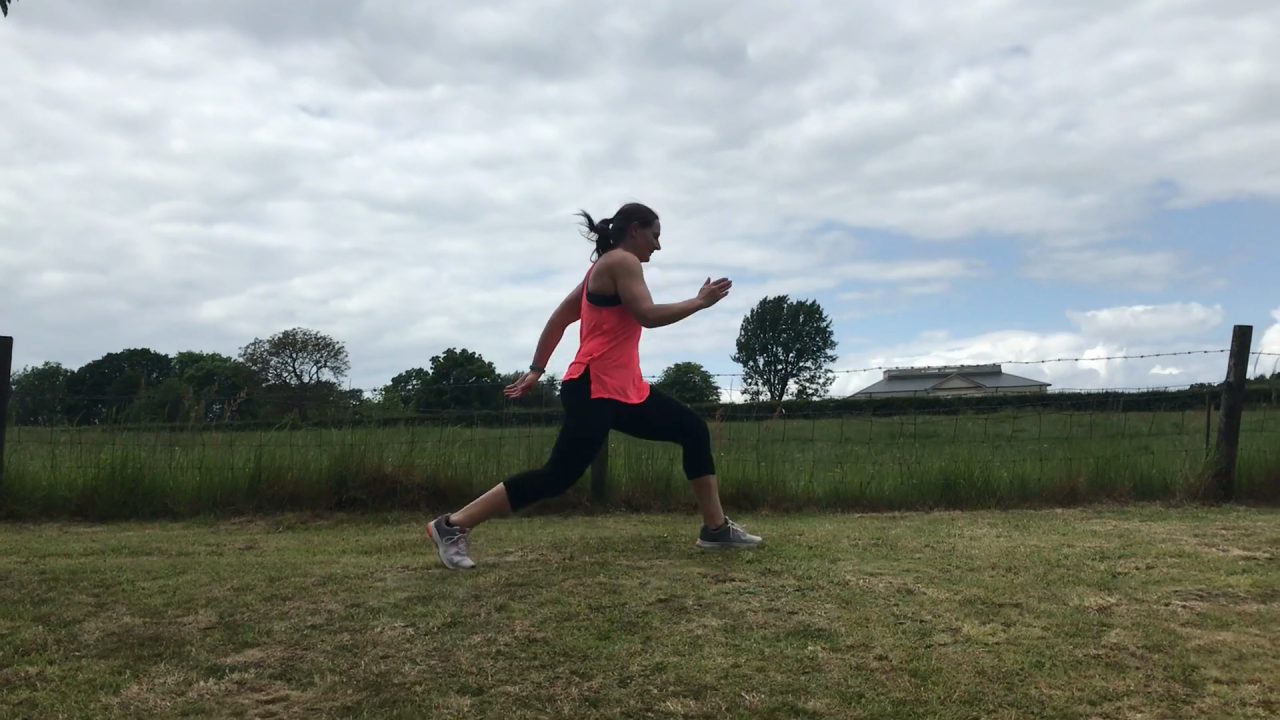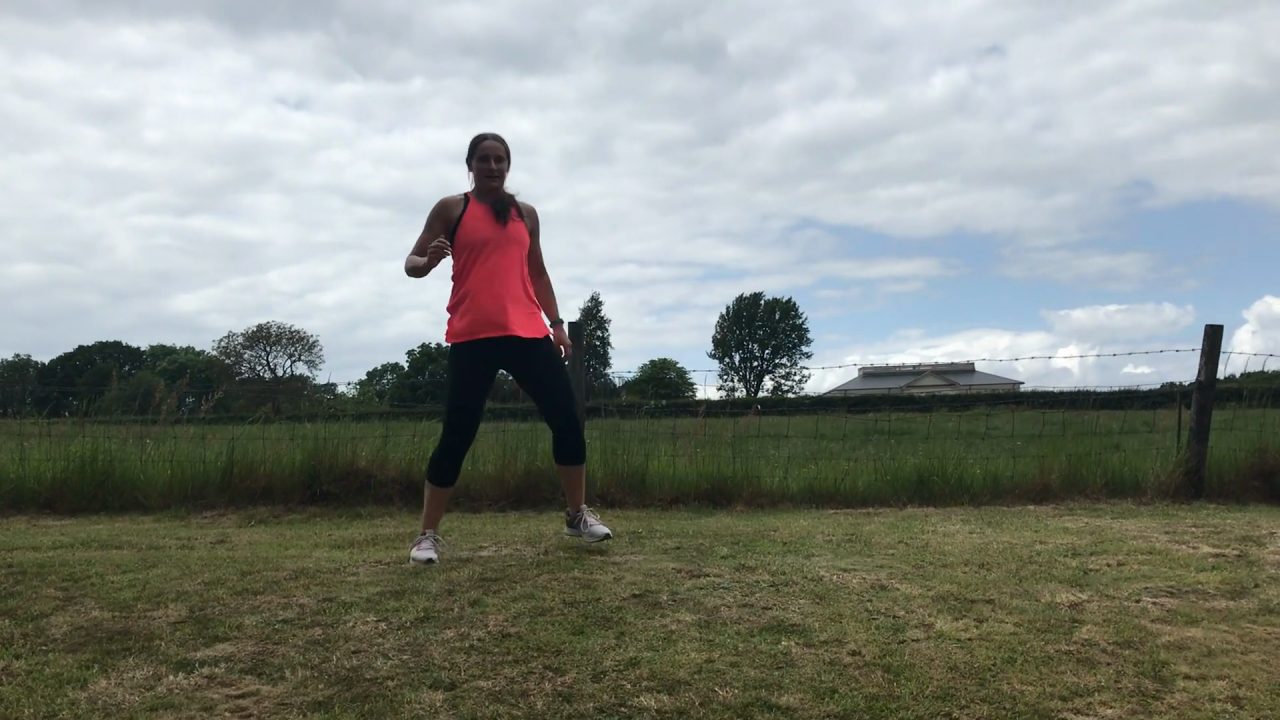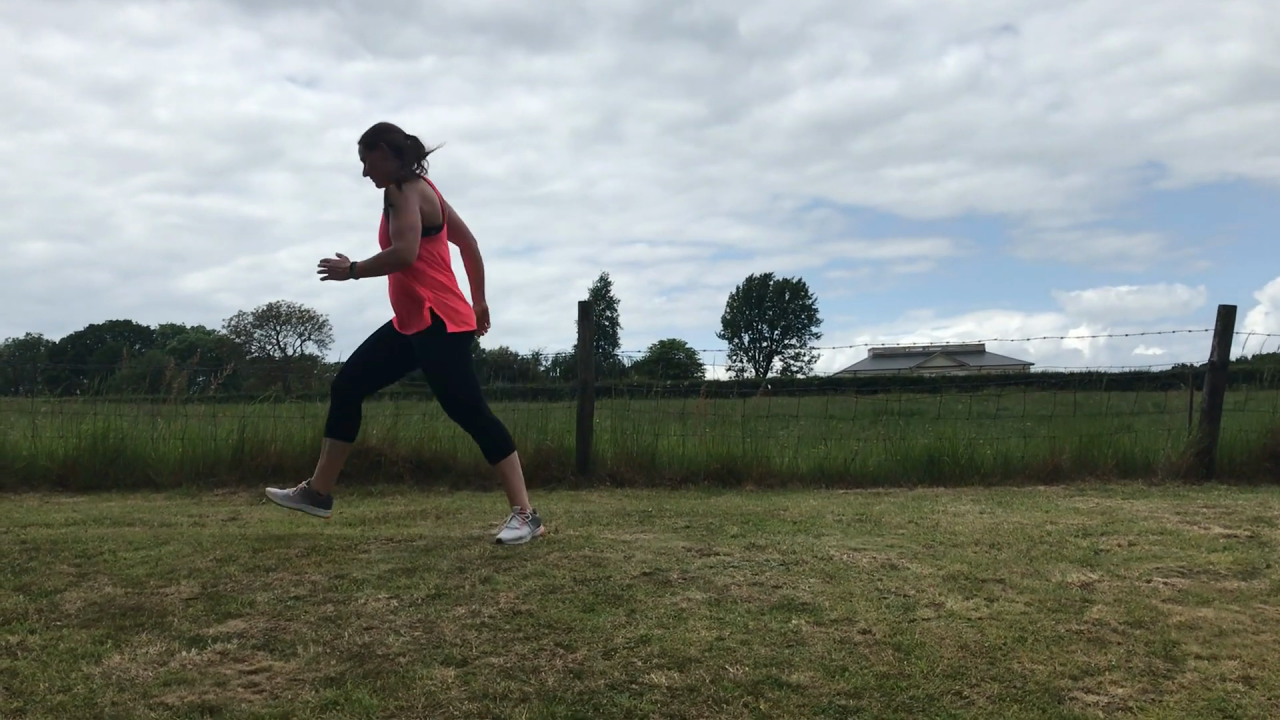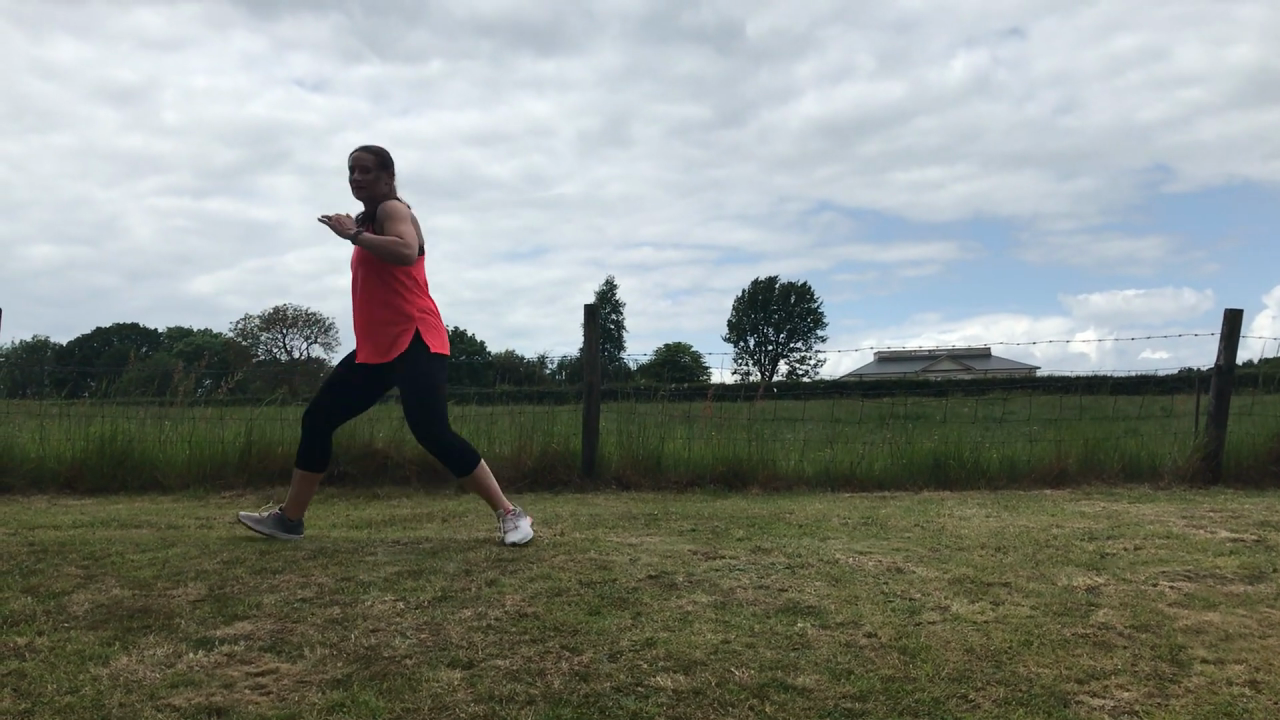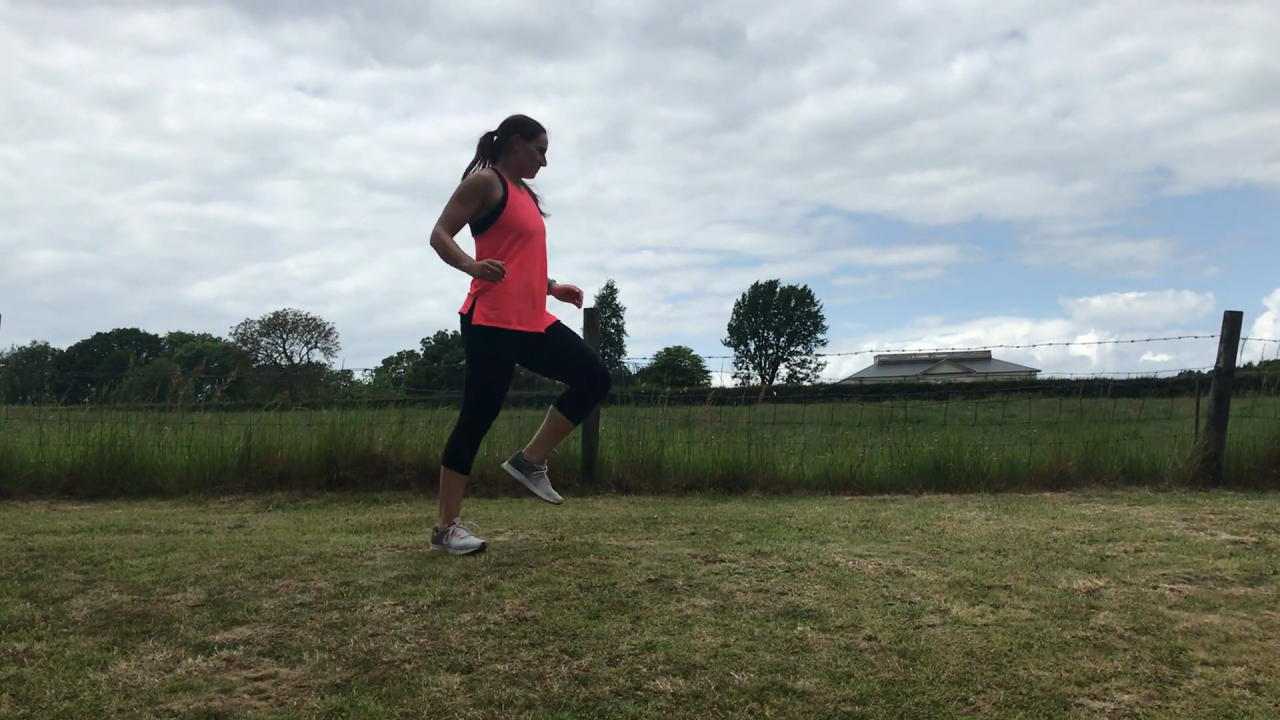
dt=1s
person 1, frame 1
left shoulder: (604, 268)
right shoulder: (621, 262)
left elbow: (558, 318)
right elbow: (647, 315)
left wrist: (536, 370)
right wrist: (701, 301)
left hip: (623, 391)
right hip: (596, 391)
left knee: (694, 429)
right knee: (557, 476)
left ankle: (715, 526)
right ankle: (453, 526)
person 1, frame 2
left shoulder: (526, 213)
right shoulder: (452, 208)
right elbow: (414, 261)
left wrist: (557, 323)
right wrist: (428, 260)
left hip: (529, 333)
right hip: (471, 335)
left knee: (566, 417)
right knee: (457, 433)
left ankle: (578, 513)
right ankle: (428, 535)
person 1, frame 3
left shoulder: (404, 192)
right shoulder: (420, 190)
left elbow: (407, 251)
right elbow: (468, 243)
left wrist: (355, 268)
right wrist: (479, 303)
left hip: (437, 323)
right hip: (413, 323)
left knee: (470, 413)
right knee: (346, 388)
left ankle: (524, 515)
right ankle: (317, 492)
person 1, frame 4
left shoulder: (391, 211)
right shoulder: (373, 220)
left elbow: (406, 252)
left wrist: (353, 235)
left hip: (416, 343)
right hip: (375, 347)
left knee: (433, 434)
right knee: (317, 418)
left ankle: (511, 514)
right ankle: (288, 517)
person 1, frame 5
left shoulder: (523, 193)
right shoulder: (484, 181)
right elbow: (440, 235)
left wrist: (550, 287)
right wrist: (473, 264)
left hip: (532, 319)
right hip: (491, 319)
left knee: (594, 376)
right knee: (478, 417)
left ankle: (529, 461)
right ankle: (445, 526)
